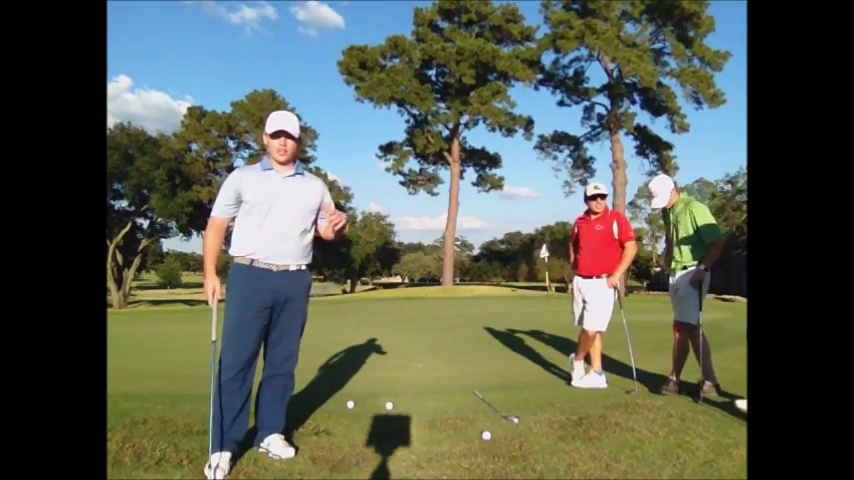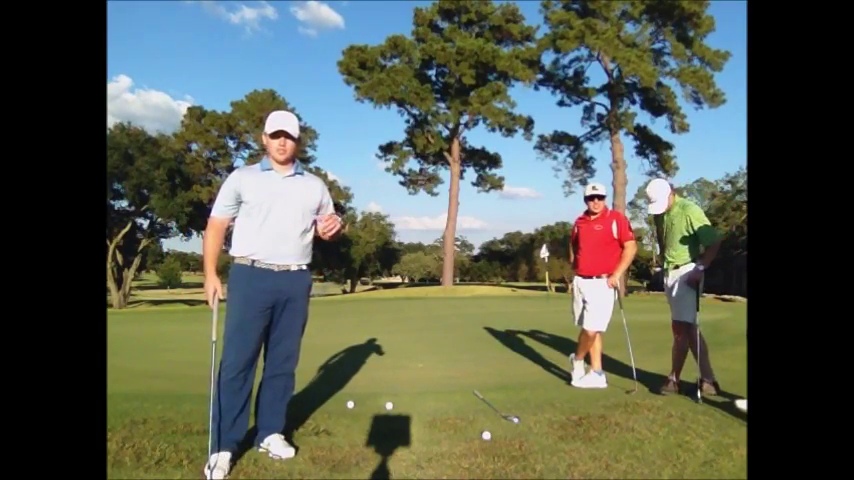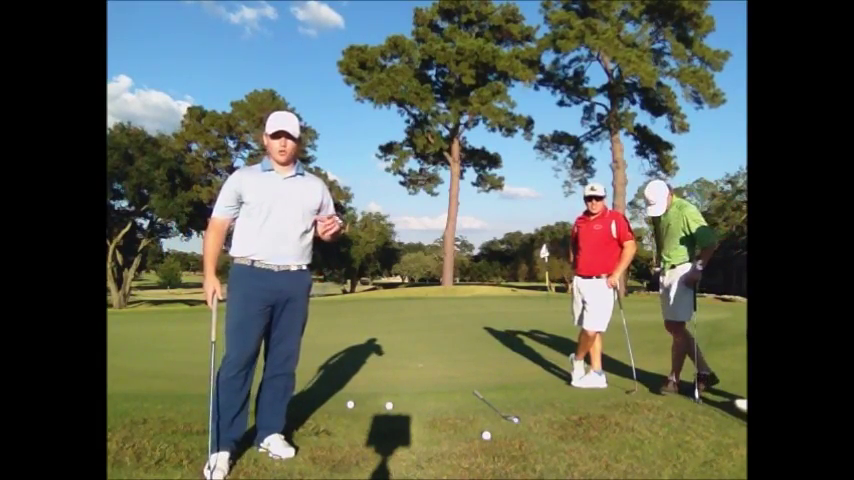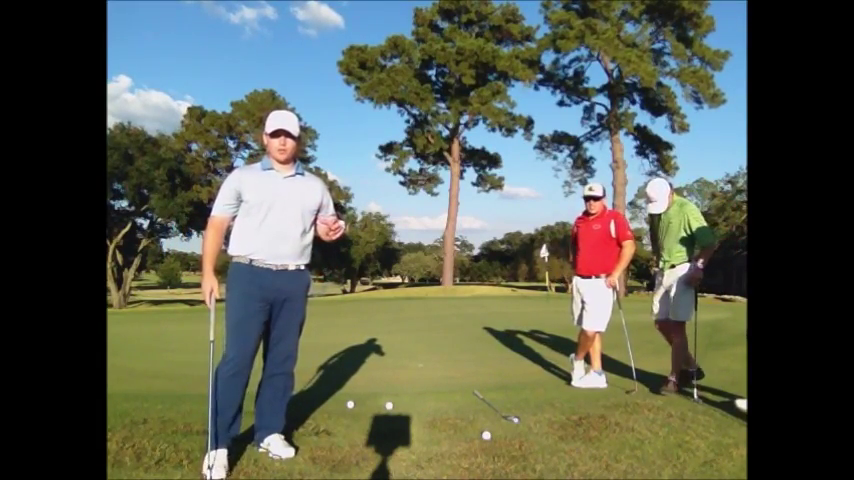
dt=0.2s
person 1, frame 1
left shoulder: (315, 186)
right shoulder: (241, 178)
left elbow: (326, 231)
right elbow: (216, 225)
left wrist: (338, 223)
right wrist: (210, 273)
left hip: (295, 281)
right hip: (249, 276)
left knee: (282, 361)
right knee: (236, 360)
left ankle: (270, 432)
right ankle: (223, 445)
person 1, frame 2
left shoulder: (315, 185)
right shoulder: (242, 178)
left elbow: (325, 230)
right elbow: (216, 226)
left wrist: (335, 225)
right wrist: (210, 273)
left hip: (295, 281)
right hip: (251, 276)
left knee: (283, 361)
right knee: (237, 360)
left ankle: (270, 432)
right ankle: (223, 445)
person 1, frame 3
left shoulder: (316, 186)
right shoulder: (243, 178)
left elbow: (326, 230)
right elbow: (217, 227)
left wrist: (334, 227)
right wrist: (209, 274)
left hip: (295, 281)
right hip: (251, 276)
left knee: (283, 361)
right knee: (238, 359)
left ankle: (270, 432)
right ankle: (222, 445)
person 1, frame 4
left shoulder: (315, 186)
right shoulder: (242, 177)
left elbow: (324, 229)
right elbow: (217, 225)
left wrist: (335, 229)
right wrist: (208, 273)
left hip: (294, 280)
right hip: (249, 275)
left knee: (282, 361)
right knee: (238, 357)
left ankle: (269, 432)
right ankle: (218, 444)
person 2, frame 1
left shoulder: (694, 208)
right shoulder: (668, 211)
left elbow: (718, 240)
left wrist: (704, 268)
right wrist: (667, 262)
left hip: (692, 274)
right hip: (676, 273)
left knee: (682, 328)
right knee: (689, 328)
left ankle: (675, 378)
right ankle: (709, 381)
person 2, frame 2
left shoulder: (689, 210)
right shoulder: (660, 212)
left elbow: (714, 242)
left wrist: (700, 268)
left hip: (687, 272)
right hip: (669, 272)
left knee: (681, 327)
right knee: (687, 328)
left ankle: (674, 378)
right ankle: (707, 379)
person 2, frame 3
left shoulder: (686, 211)
right shoulder: (657, 211)
left elbow: (710, 243)
left wrist: (698, 268)
left hip: (683, 272)
right hip: (665, 272)
left knee: (676, 326)
right knee: (673, 326)
left ankle: (674, 379)
right ankle: (703, 372)
person 2, frame 4
left shoulder: (687, 209)
right shoulder: (655, 211)
left elbow: (709, 243)
left wrist: (699, 267)
left hip: (682, 271)
right hip: (663, 271)
left knee: (676, 326)
right knee: (661, 323)
left ankle: (674, 378)
right ankle: (689, 366)
person 3, frame 1
left shoulder: (616, 219)
right shoulder: (580, 222)
left elbow: (631, 247)
right elbow: (573, 244)
left wrist: (617, 274)
right wrist: (574, 266)
left hip: (603, 283)
right hip: (581, 281)
left knee: (591, 329)
right knee: (590, 329)
left ankle: (577, 359)
right ankle: (596, 374)
person 3, frame 2
left shoulder: (616, 219)
right shoulder: (580, 222)
left elbow: (631, 247)
left wrist: (617, 274)
right wrist: (574, 266)
left hip: (603, 283)
right hip: (581, 281)
left knee: (591, 329)
right knee: (590, 329)
left ankle: (577, 359)
right ankle: (596, 374)
person 3, frame 3
left shoulder: (616, 218)
right shoulder: (579, 222)
left elbow: (630, 246)
left wrist: (616, 274)
right wrist: (574, 266)
left hip: (602, 283)
right hip: (580, 281)
left knee: (591, 329)
right knee: (590, 329)
left ankle: (577, 359)
right ankle: (597, 374)
person 3, frame 4
left shoulder: (615, 218)
right shoulder: (579, 221)
left elbow: (629, 246)
left wrist: (615, 274)
right wrist: (574, 266)
left hip: (602, 283)
right hip: (580, 281)
left knee: (591, 329)
right knee: (590, 329)
left ankle: (578, 359)
right ankle: (597, 374)
